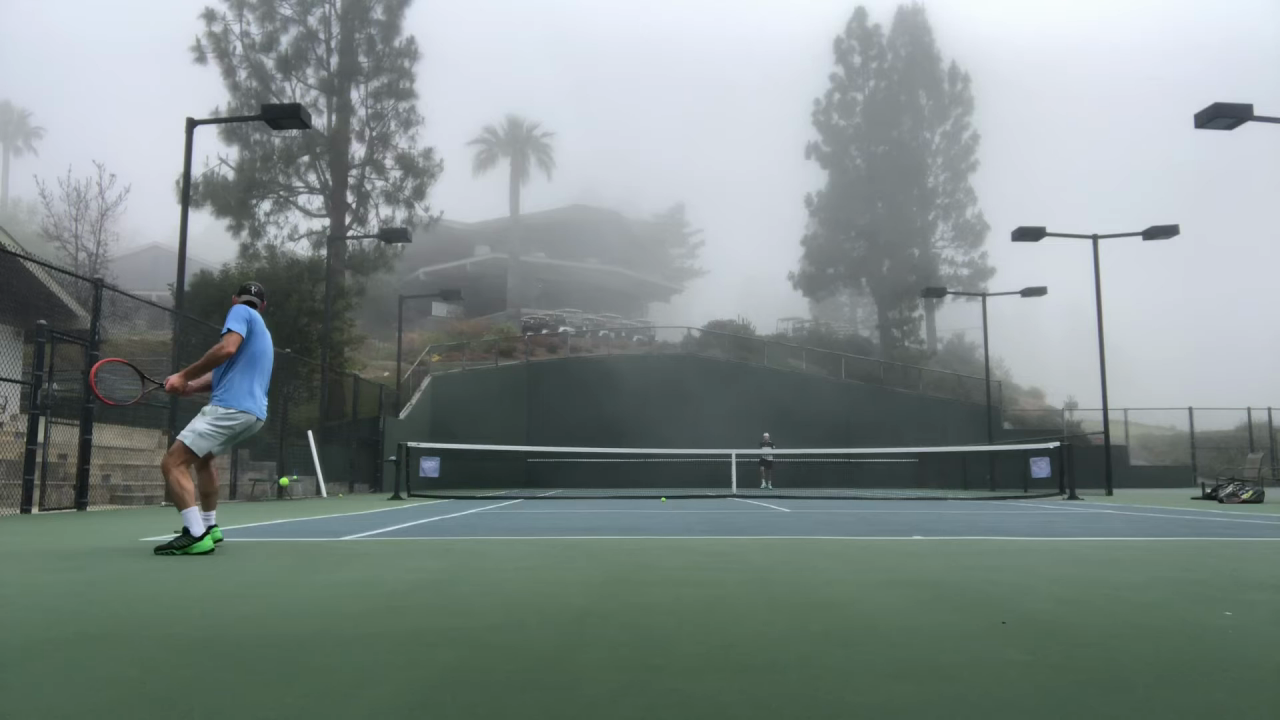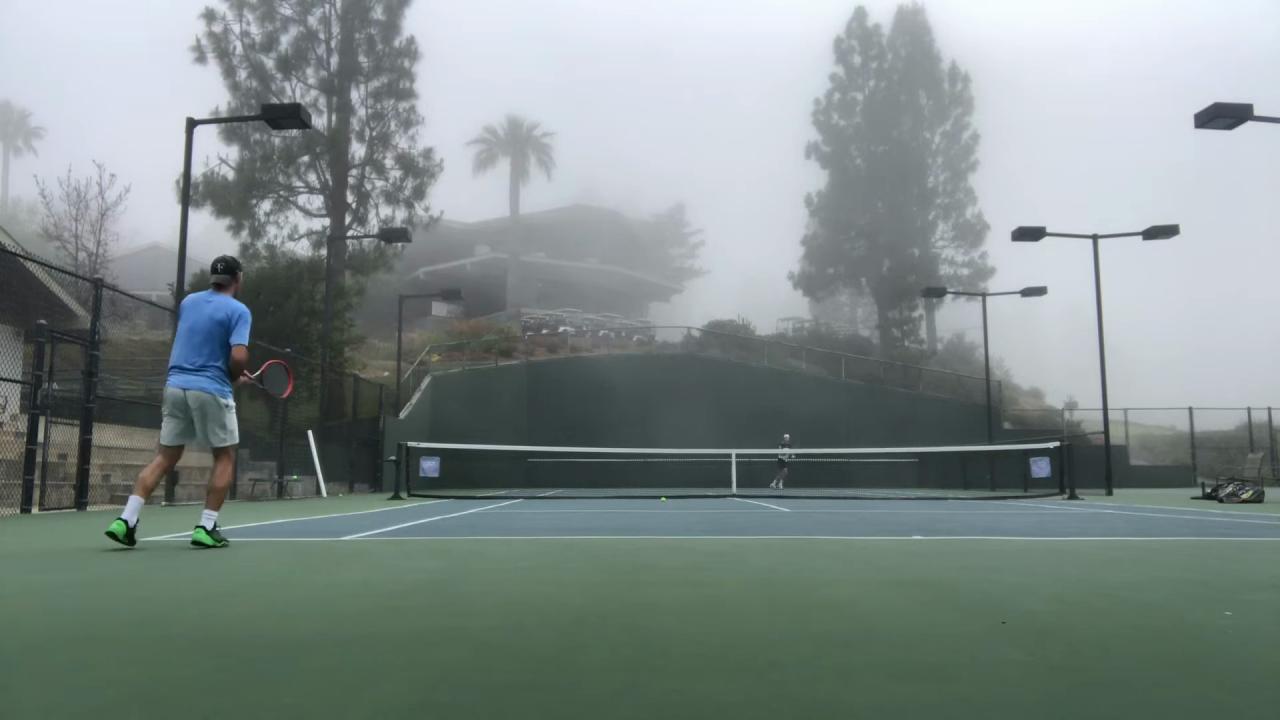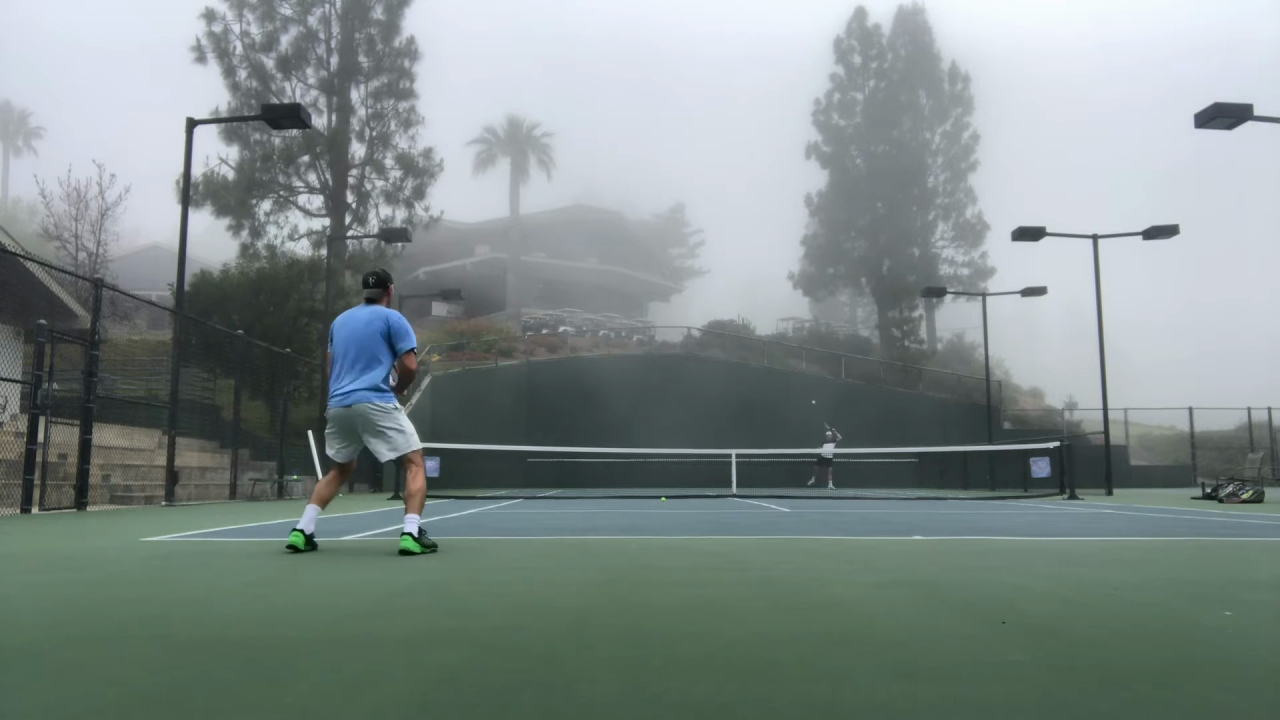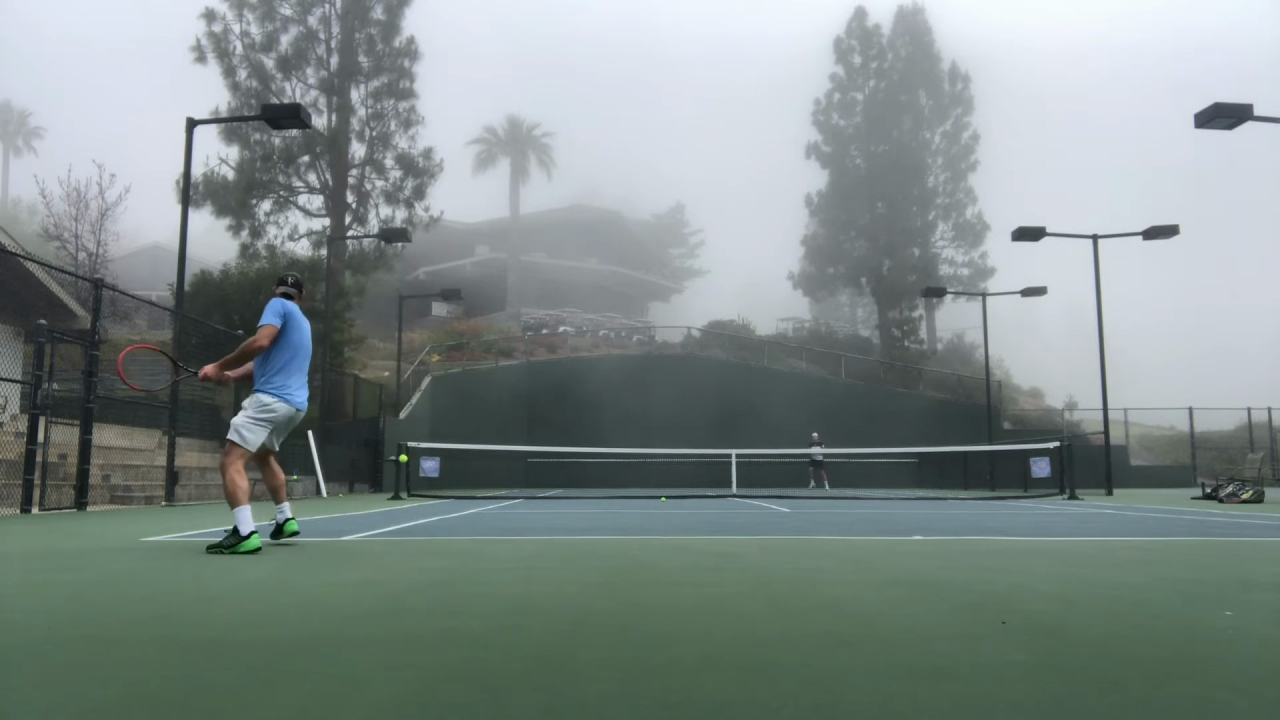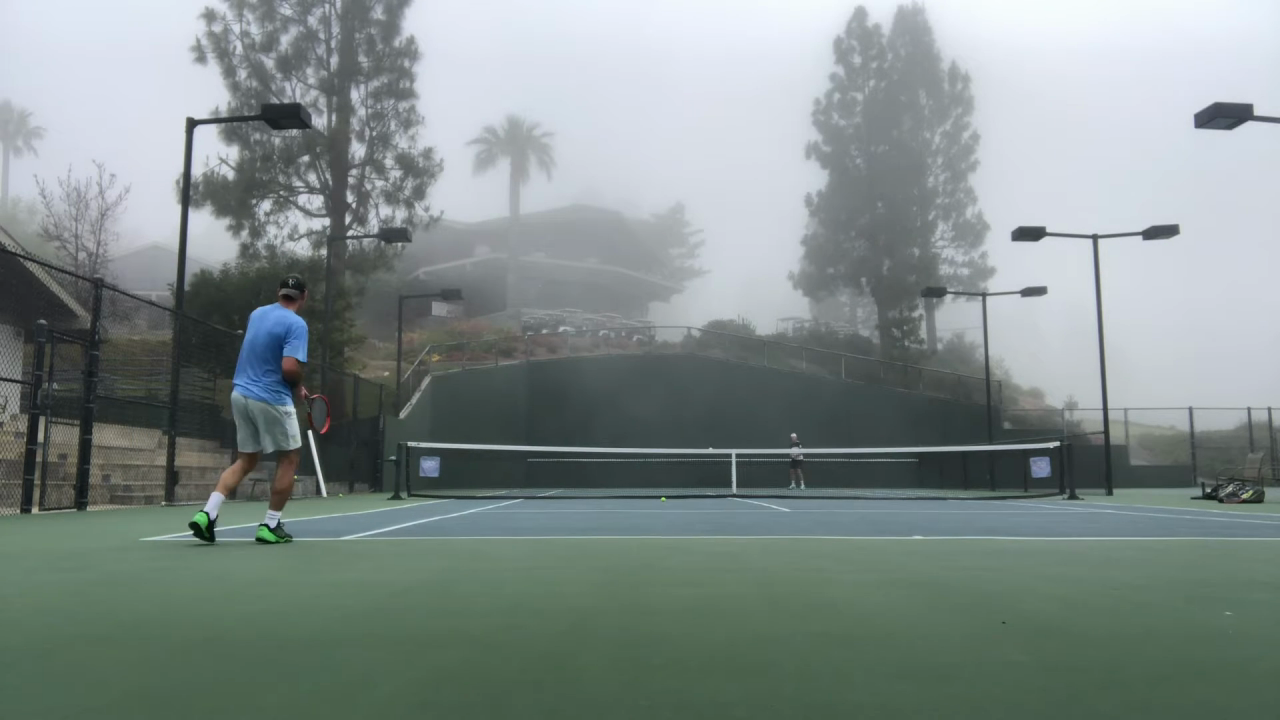
dt=1s
person 1, frame 1
left shoulder: (242, 312)
right shoulder: (262, 336)
left elbow: (227, 348)
right elbow: (218, 376)
left wrist: (183, 375)
right wrist: (186, 386)
left hip: (230, 409)
right hip: (253, 415)
left knee: (173, 465)
right knee: (202, 460)
left ankle: (196, 534)
right ankle: (209, 526)
person 1, frame 2
left shoulder: (188, 302)
right shoulder: (238, 310)
right elbow: (238, 358)
right wrist: (237, 376)
left hip: (176, 386)
right hip: (211, 392)
left knee: (165, 458)
right knee: (225, 458)
left ankle: (126, 520)
right ankle: (207, 528)
person 1, frame 3
left shoulder: (339, 321)
right shoulder: (393, 318)
right elbow: (410, 366)
right wrist: (394, 390)
left hip: (338, 406)
right hip: (375, 403)
left knee: (340, 471)
right knee: (415, 465)
left ankle: (304, 529)
right ankle: (412, 533)
person 1, frame 4
left shoulder: (279, 305)
right shoulder: (302, 321)
left elbow: (260, 342)
left wrist: (219, 367)
right wrist: (230, 375)
left hip: (270, 400)
right hip: (295, 405)
left knee: (231, 463)
right knee: (265, 456)
left ankle: (245, 532)
right ankle: (285, 519)
person 1, frame 5
left shoulder: (258, 314)
right shoulder: (296, 324)
right elbow: (290, 368)
left wrist: (288, 384)
right wrist: (298, 387)
left hip: (241, 395)
right hip: (272, 401)
left knee: (245, 461)
right knee: (289, 461)
left ankle: (207, 515)
right ankle: (271, 526)
